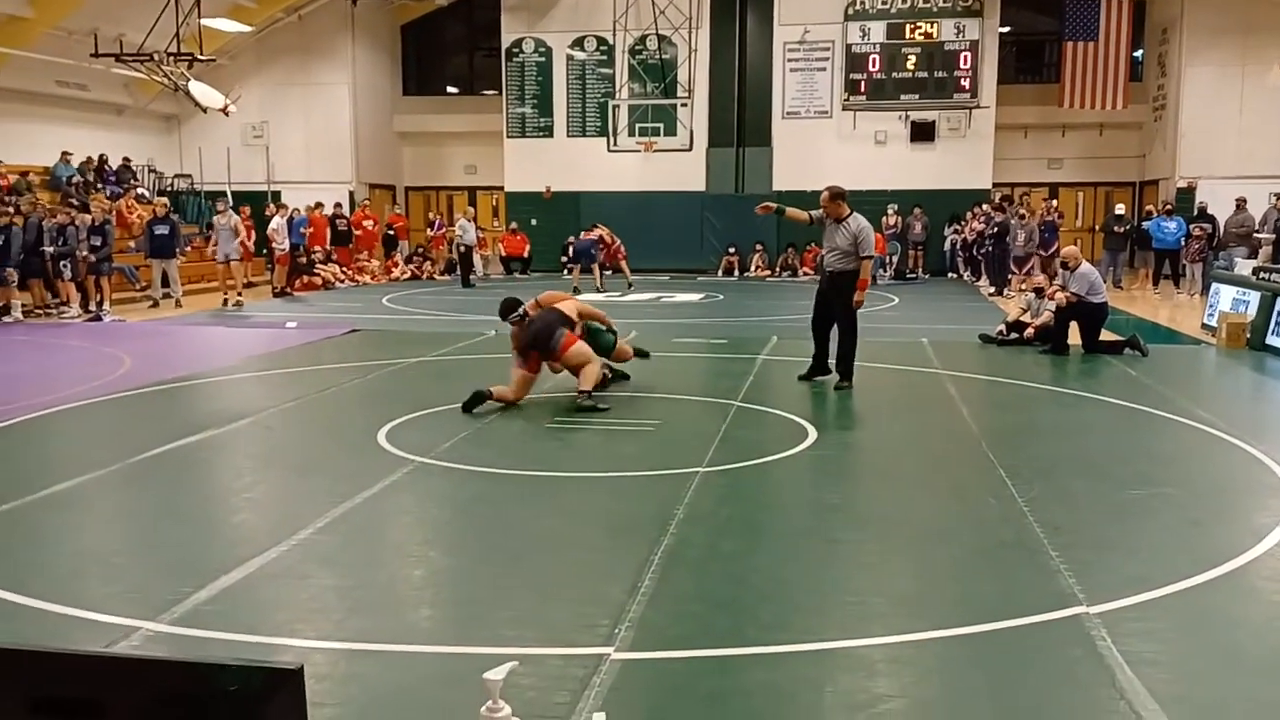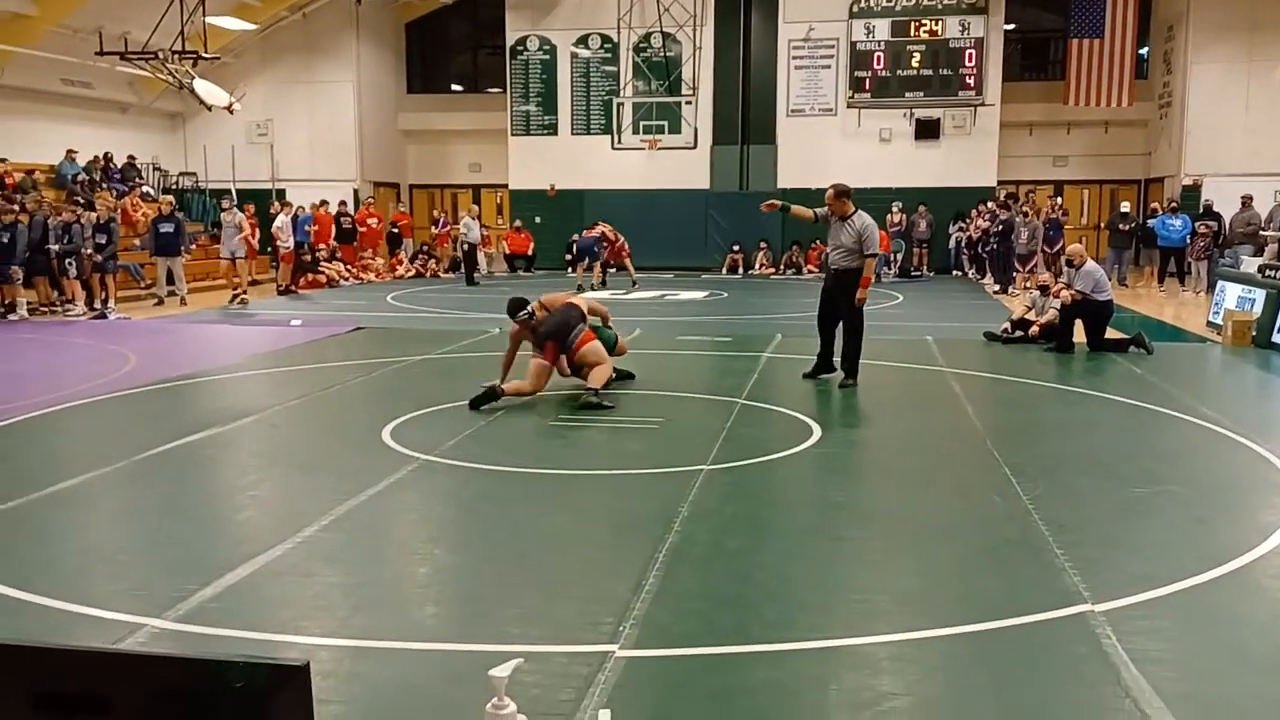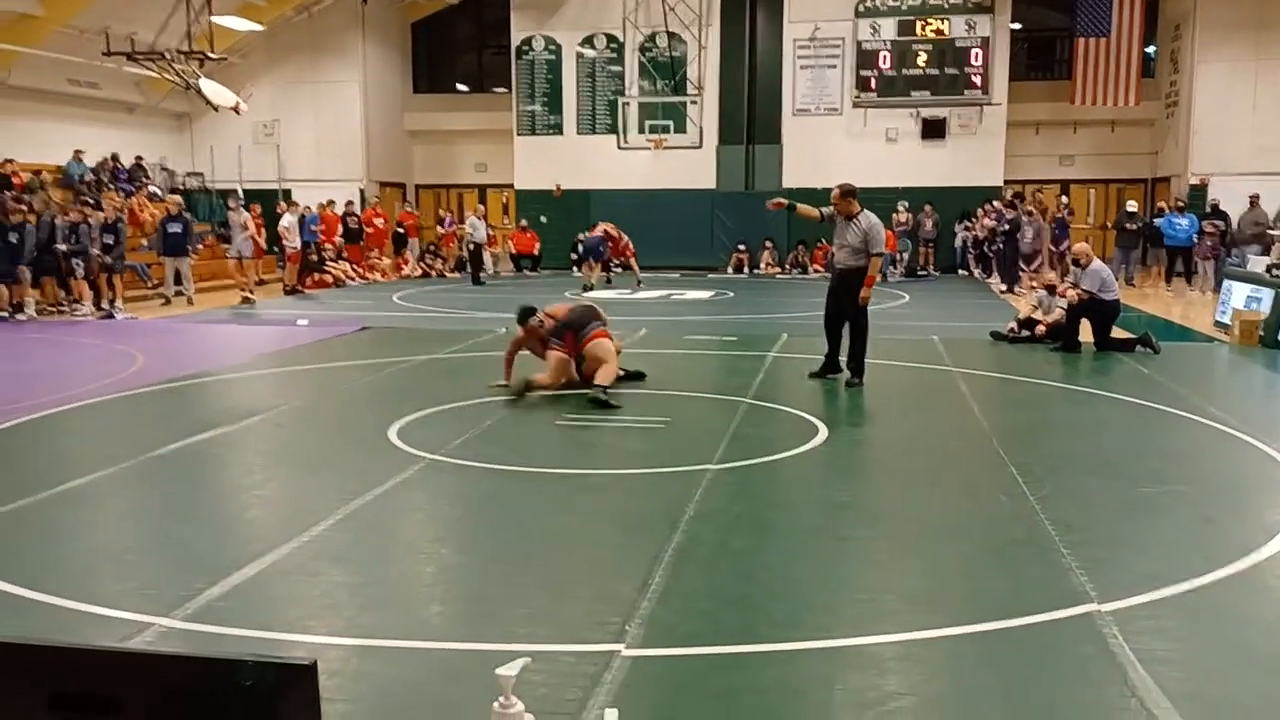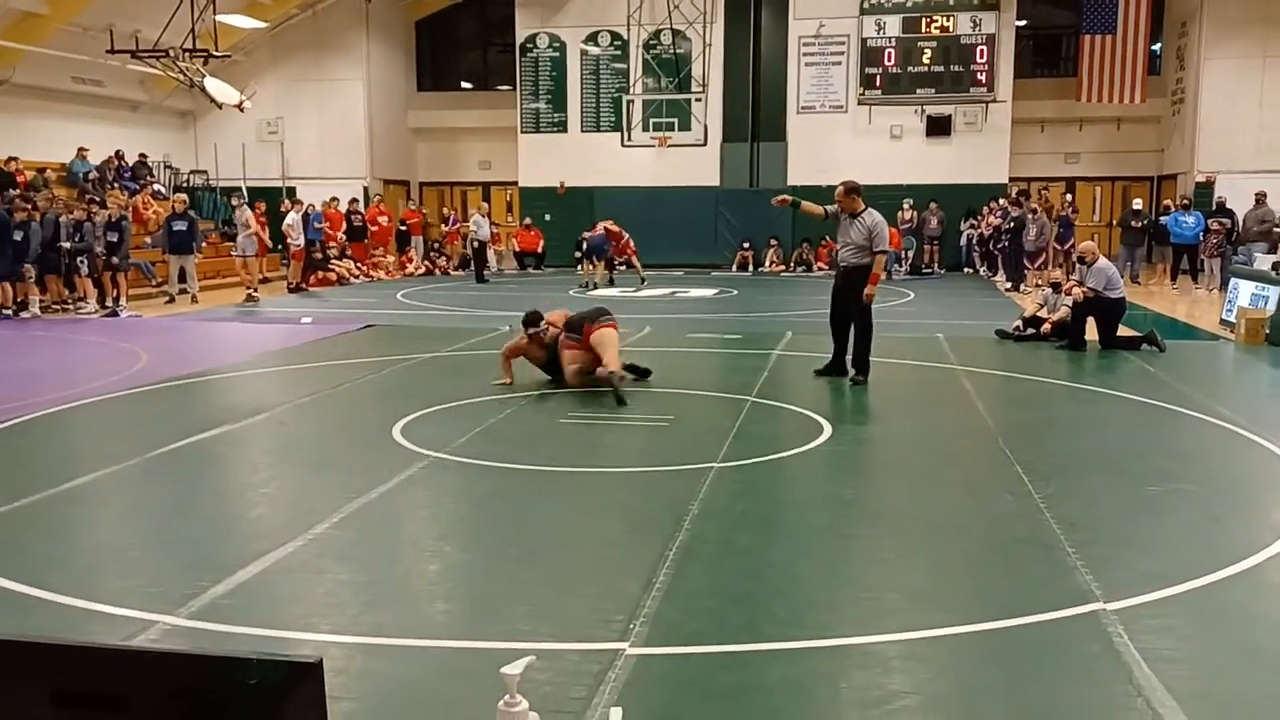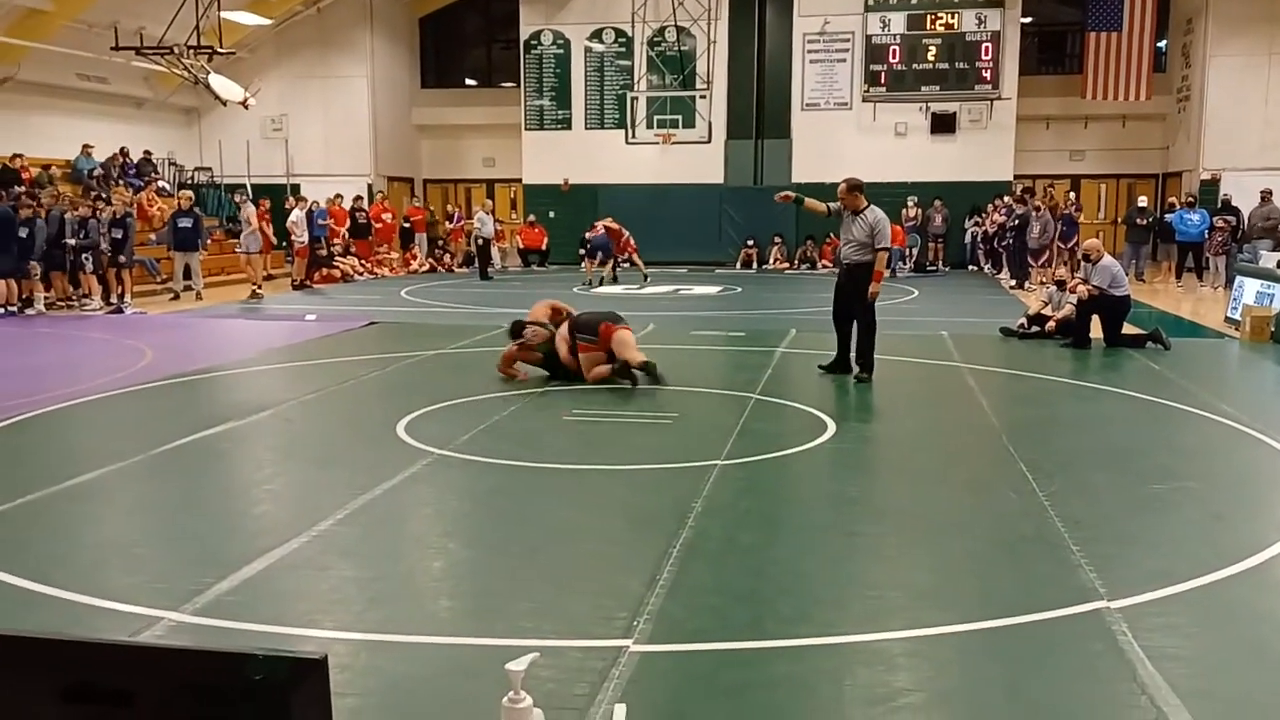
dt=0.1s
person 1, frame 1
left shoulder: (861, 226)
right shoulder: (826, 217)
left elbow: (866, 260)
right elbow: (803, 216)
left wrist: (861, 290)
right wrist: (777, 209)
left hip: (847, 280)
right hip: (827, 278)
left knee: (846, 329)
right knee: (819, 324)
left ankle: (845, 376)
right ankle: (819, 366)
person 1, frame 2
left shoulder: (866, 224)
right shoulder: (831, 215)
left elbow: (871, 258)
right elbow: (808, 214)
left wrist: (864, 287)
right wrist: (782, 207)
left hip: (852, 278)
right hip: (832, 275)
left knee: (852, 326)
right knee: (825, 322)
left ankle: (850, 373)
right ankle: (824, 363)
person 1, frame 3
left shoulder: (871, 223)
right shoulder: (836, 214)
left elbow: (876, 257)
right elbow: (814, 213)
left wrist: (868, 286)
right wrist: (788, 205)
left hip: (857, 277)
right hip: (838, 275)
left knee: (857, 325)
right knee: (831, 322)
left ankle: (856, 373)
right ankle: (831, 364)
person 1, frame 4
left shoulder: (875, 221)
right shoulder: (841, 212)
left elbow: (881, 255)
right elbow: (818, 210)
left wrist: (873, 284)
right wrist: (792, 202)
left hip: (861, 276)
right hip: (842, 273)
left knee: (861, 324)
right knee: (837, 321)
left ankle: (861, 371)
right ankle: (838, 364)
person 1, frame 5
left shoulder: (877, 218)
right shoulder: (844, 210)
left elbow: (882, 252)
right elbow: (821, 207)
left wrist: (876, 281)
right wrist: (796, 198)
left hip: (864, 273)
right hip: (845, 271)
left knee: (865, 321)
right knee: (840, 318)
left ankle: (865, 368)
right ankle: (842, 362)
